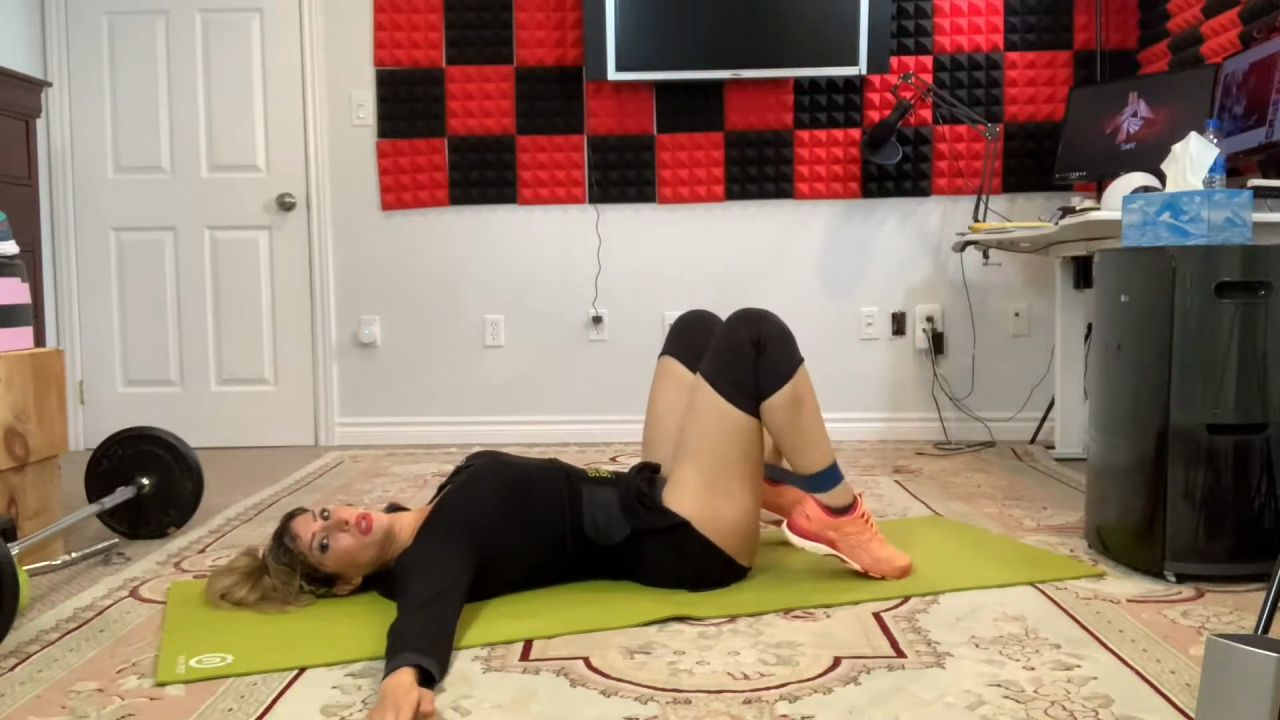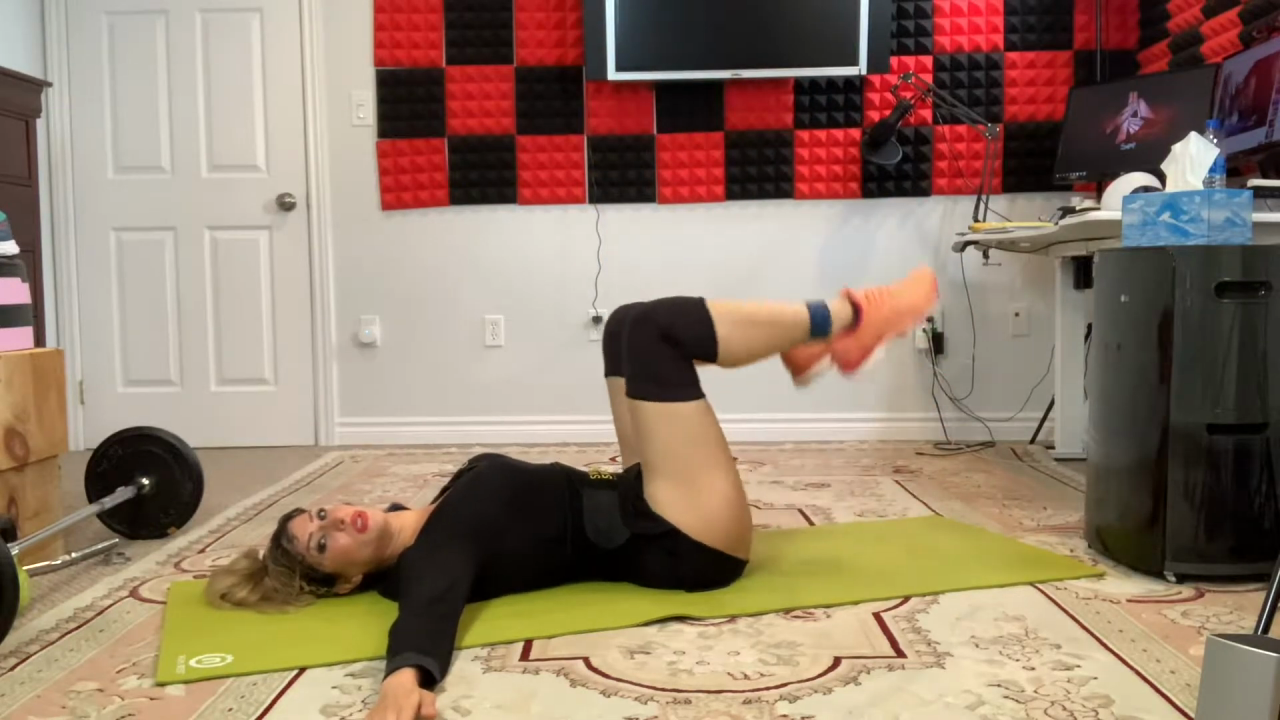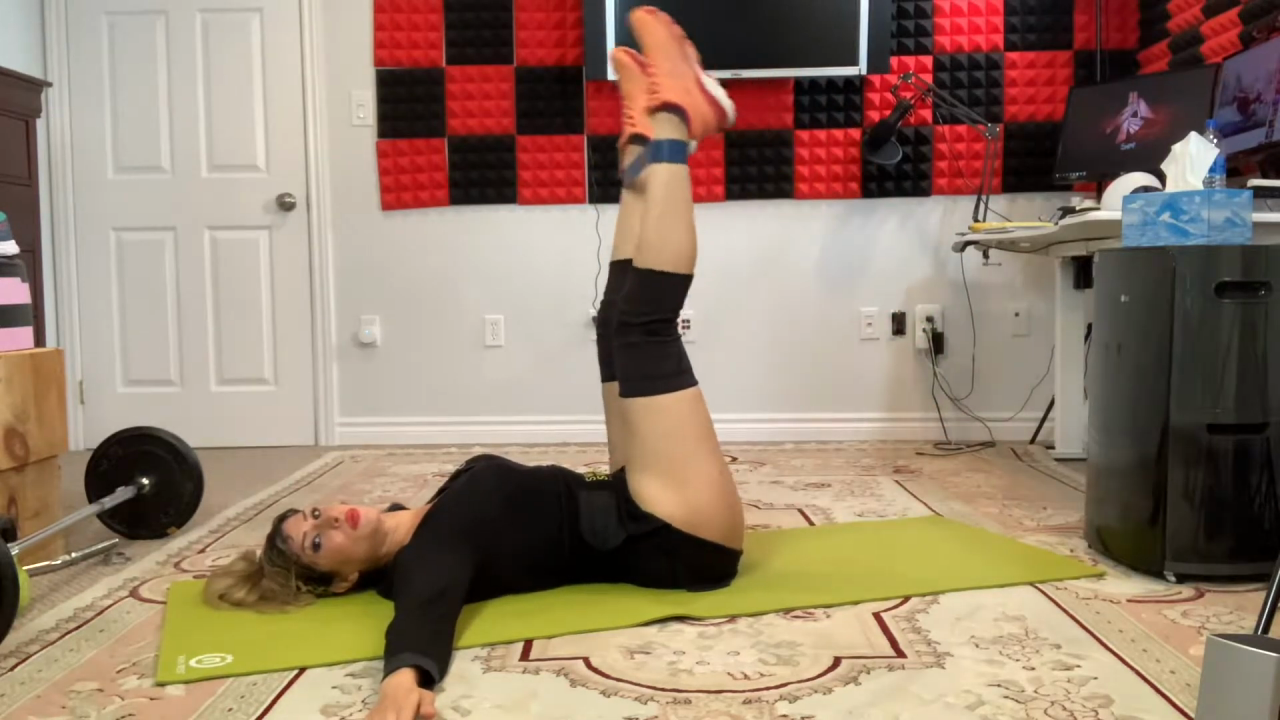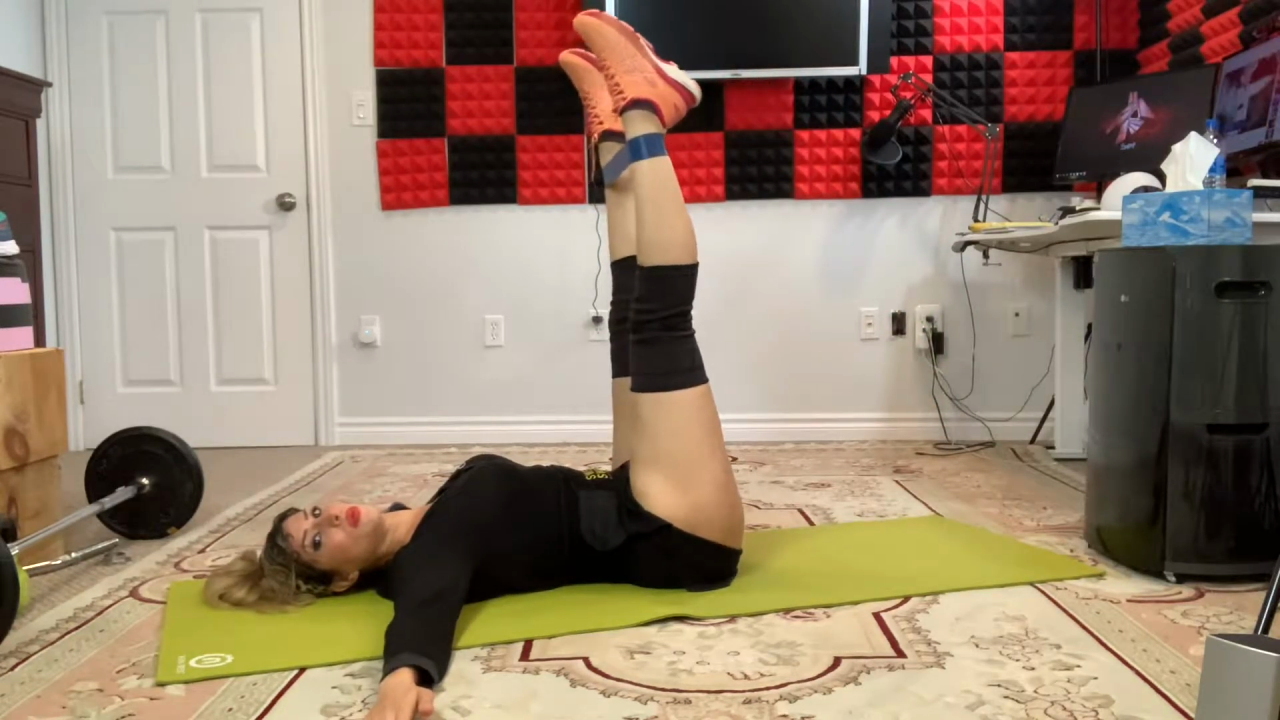
dt=0.5s
person 1, frame 1
left shoulder: (424, 519)
right shoulder: (421, 564)
right elbow: (426, 613)
left hip: (643, 499)
right hip: (684, 544)
left knee: (699, 329)
right knee: (753, 334)
left ankle: (783, 489)
right ankle: (839, 515)
person 1, frame 2
left shoulder: (422, 522)
right shoulder: (421, 564)
right elbow: (426, 614)
left hip: (636, 509)
right hip: (684, 543)
left knee: (631, 328)
right knee: (652, 329)
left ankle: (804, 340)
right ankle: (848, 317)
person 1, frame 3
left shoulder: (420, 522)
right shoulder: (419, 562)
right elbow: (425, 610)
left hip: (633, 515)
right hip: (680, 544)
right knee: (640, 322)
right ankle: (668, 125)
person 1, frame 4
left shoulder: (421, 526)
right shoulder: (418, 563)
right elbow: (425, 611)
left hip: (628, 511)
right hip: (679, 541)
right knee: (658, 318)
left ankle: (617, 133)
right ankle: (639, 118)
